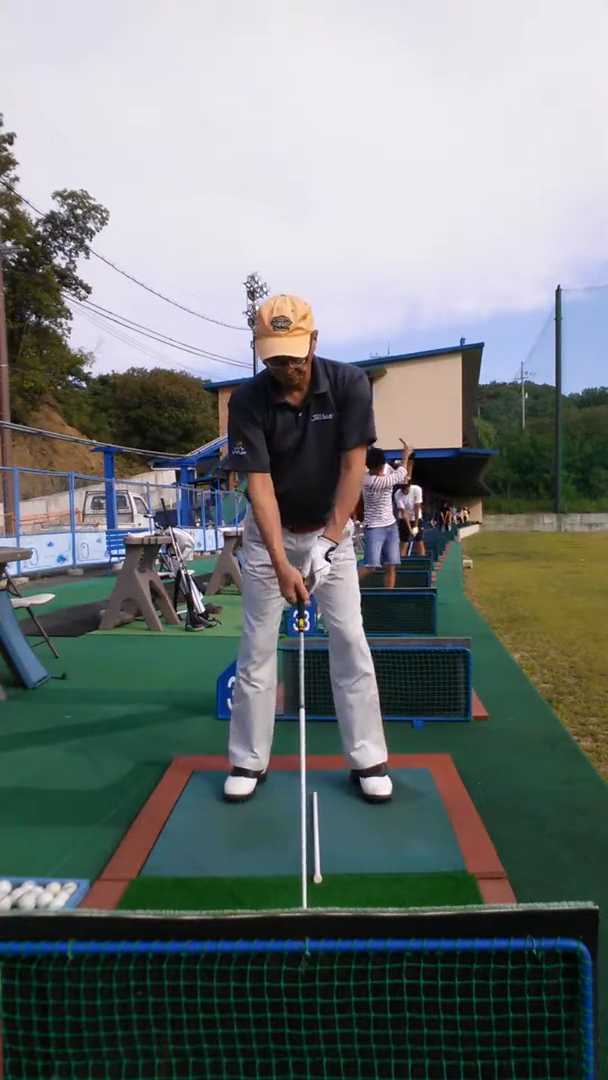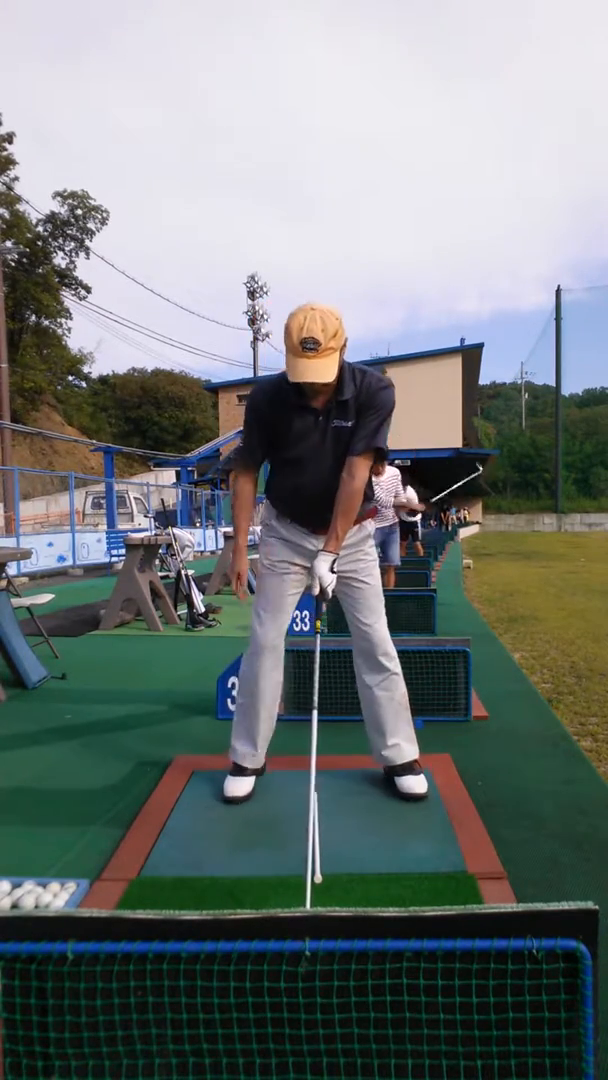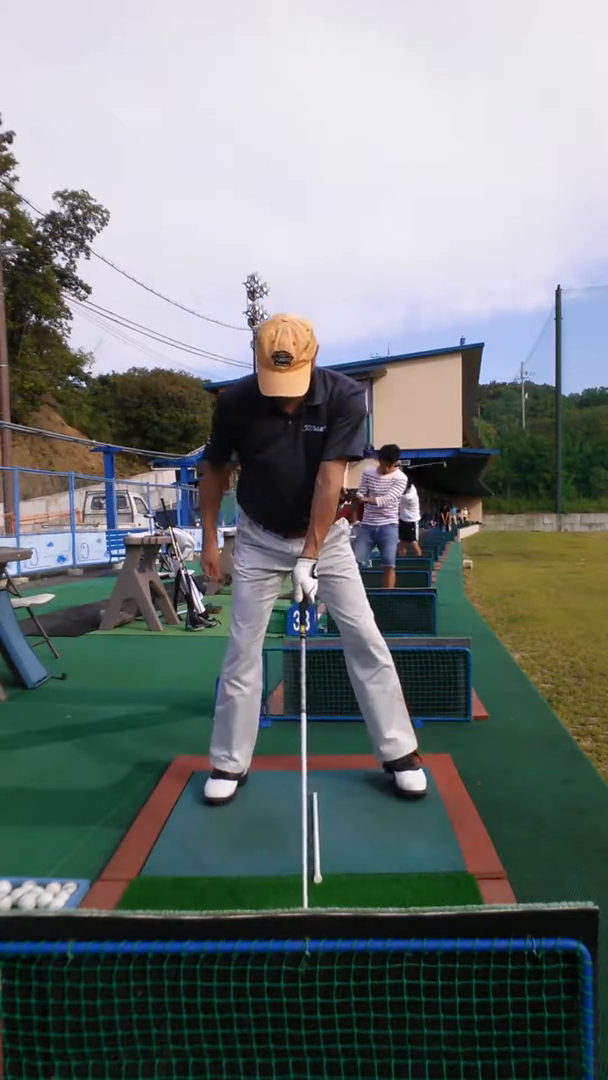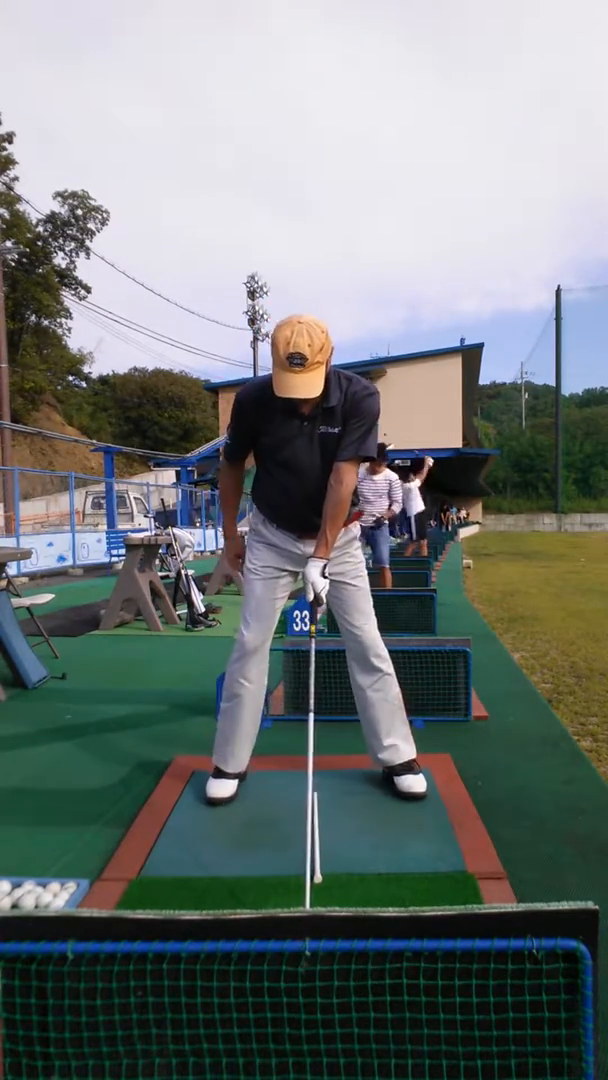
dt=0.5s
person 1, frame 1
left shoulder: (350, 384)
right shoulder: (247, 400)
left elbow: (353, 468)
right elbow: (259, 484)
left wrist: (329, 543)
right wrist: (281, 563)
left hip: (330, 531)
right hip: (268, 534)
left knee: (350, 641)
right knee: (257, 646)
left ankle: (367, 759)
right ankle: (249, 760)
person 1, frame 2
left shoulder: (374, 390)
right shoulder: (267, 396)
left elbow: (355, 474)
right elbow: (246, 474)
left wrist: (330, 551)
right wrist: (238, 550)
left hip: (352, 534)
right hip: (285, 532)
left knee: (375, 643)
right knee: (264, 643)
left ankle: (400, 757)
right ankle: (247, 759)
person 1, frame 3
left shoulder: (345, 396)
right shoulder: (236, 400)
left elbow: (330, 478)
right elbow: (215, 468)
left wrist: (310, 557)
right wrist: (209, 539)
left hip: (326, 535)
right hip: (259, 538)
left knee: (365, 637)
right knee: (243, 647)
left ankle: (399, 753)
right ankle: (229, 763)
person 1, frame 4
left shoulder: (360, 397)
right shoulder: (252, 399)
left elbow: (343, 479)
right elbow: (232, 465)
left wrist: (321, 557)
right wrist: (230, 533)
left hip: (338, 537)
right hip: (271, 536)
left knee: (366, 644)
right knee: (250, 646)
left ankle: (397, 757)
right ankle: (228, 763)
